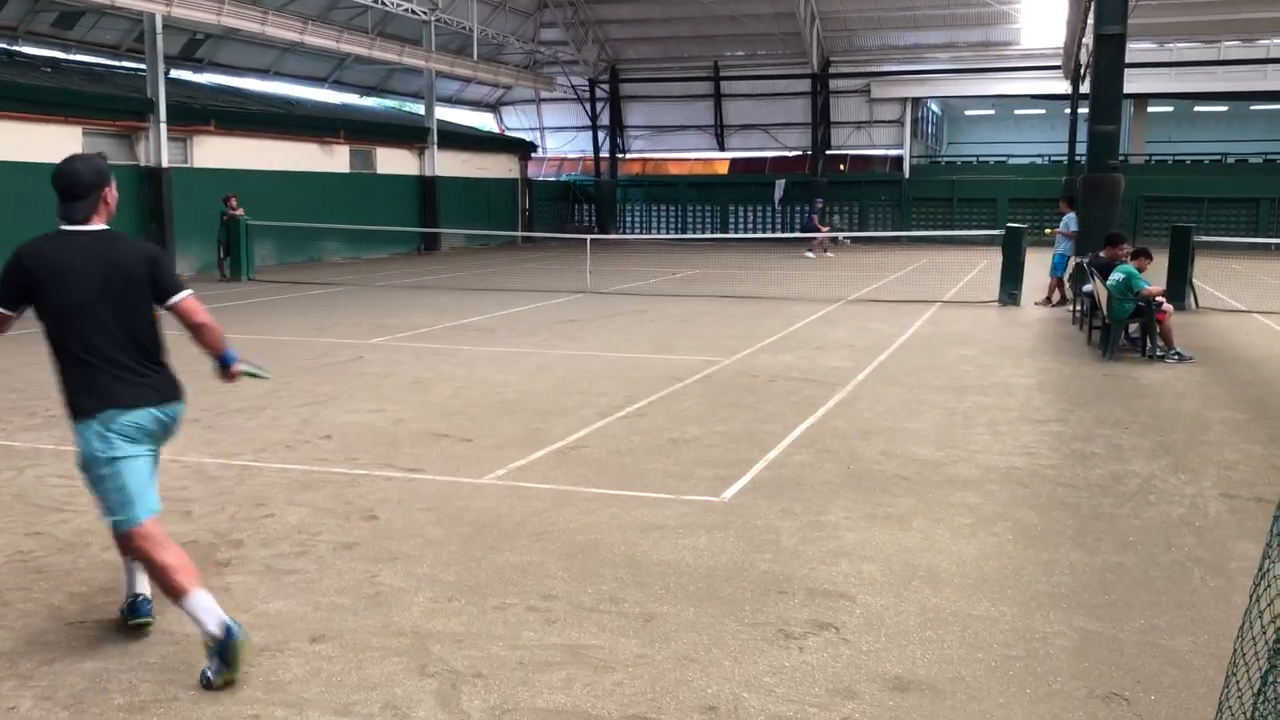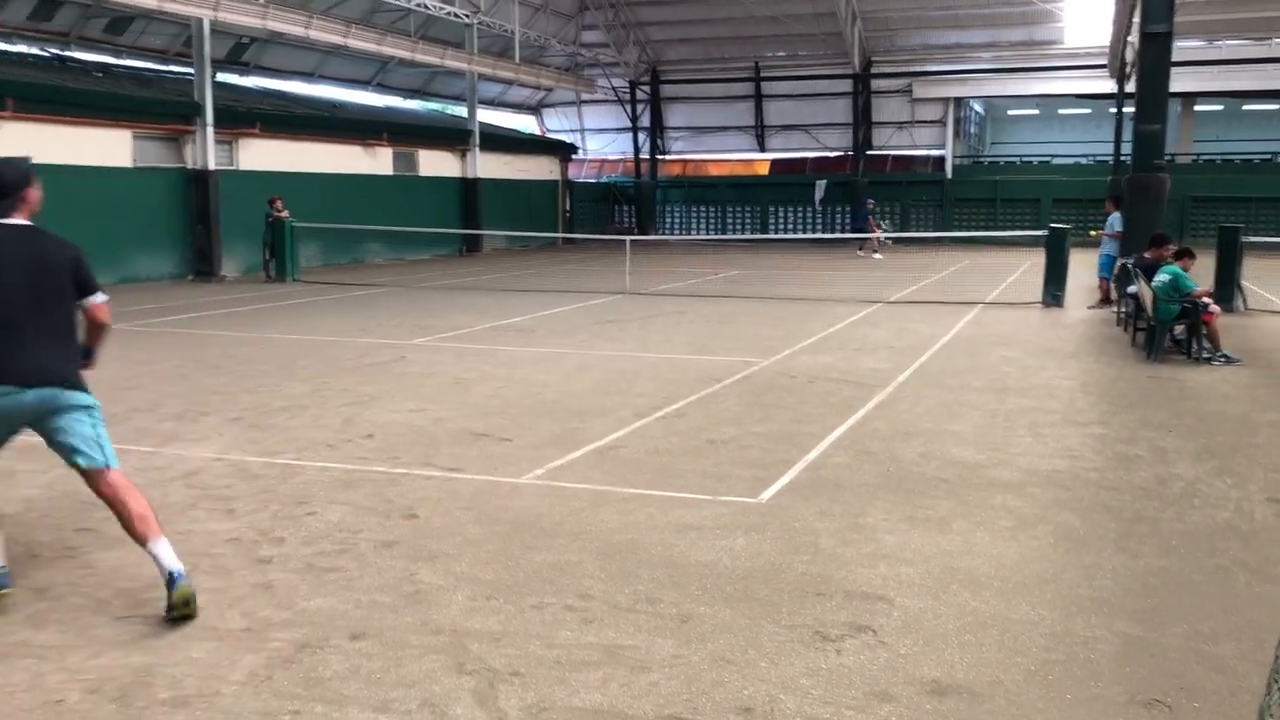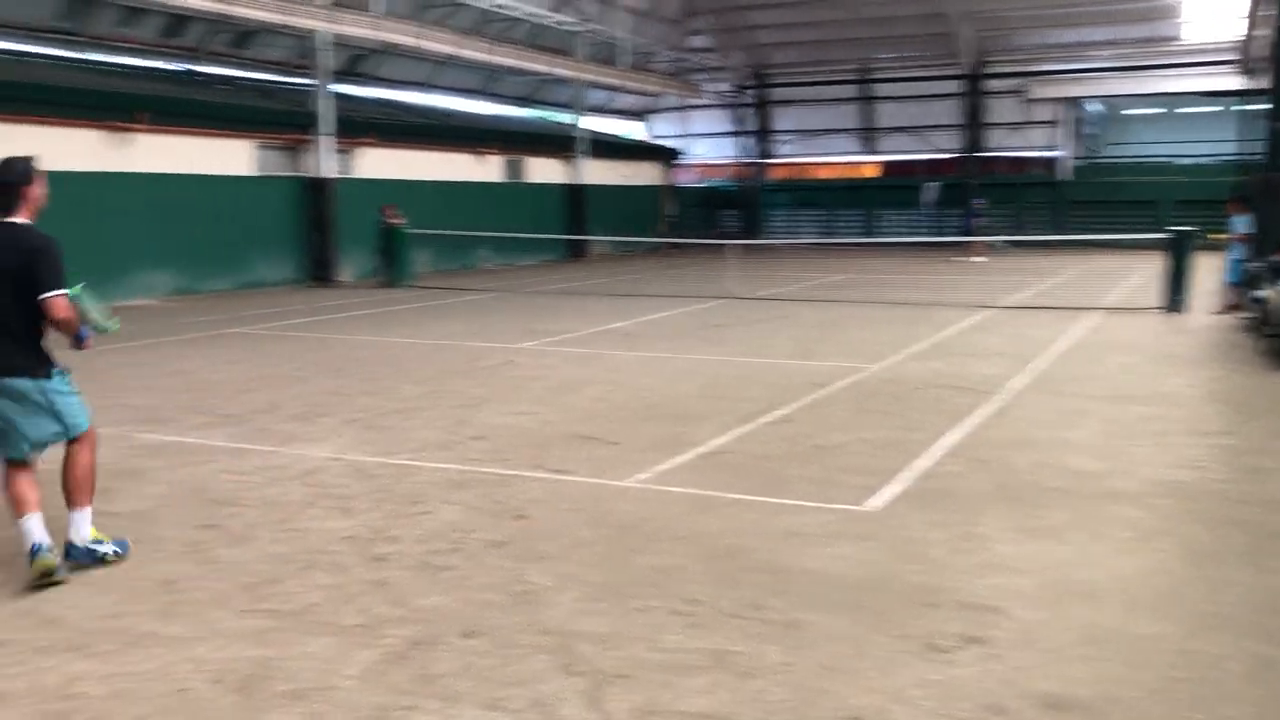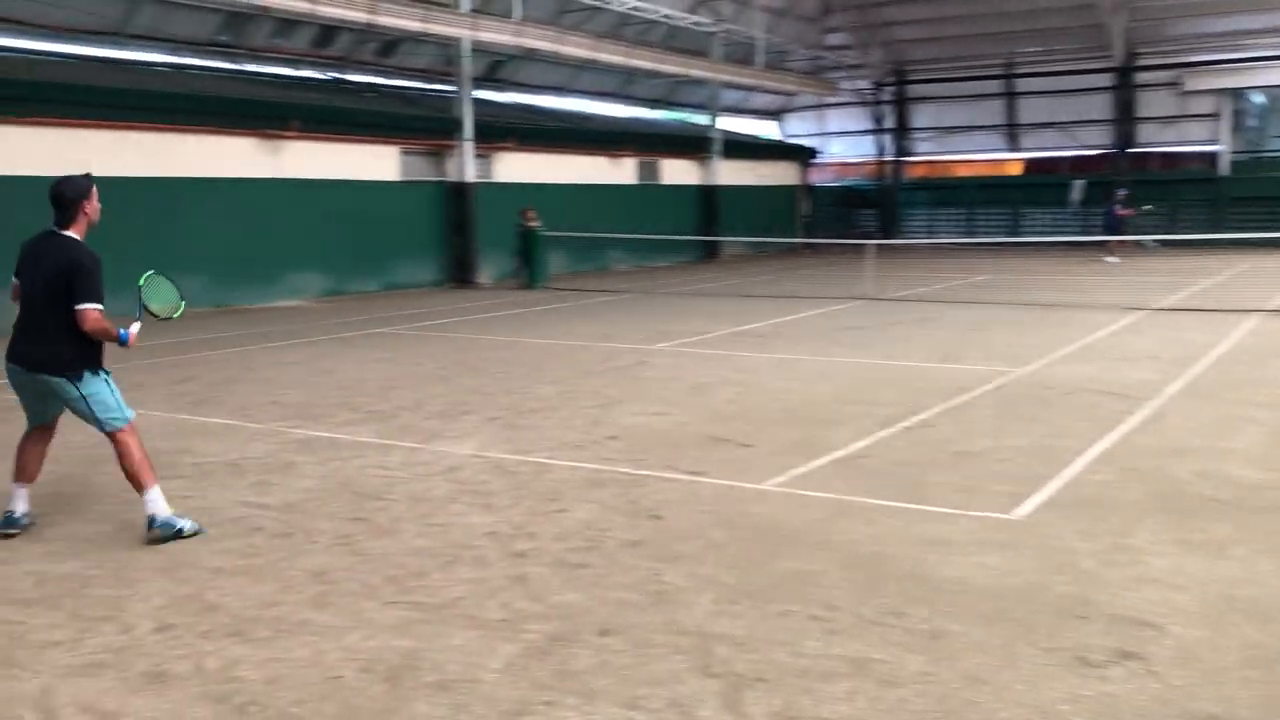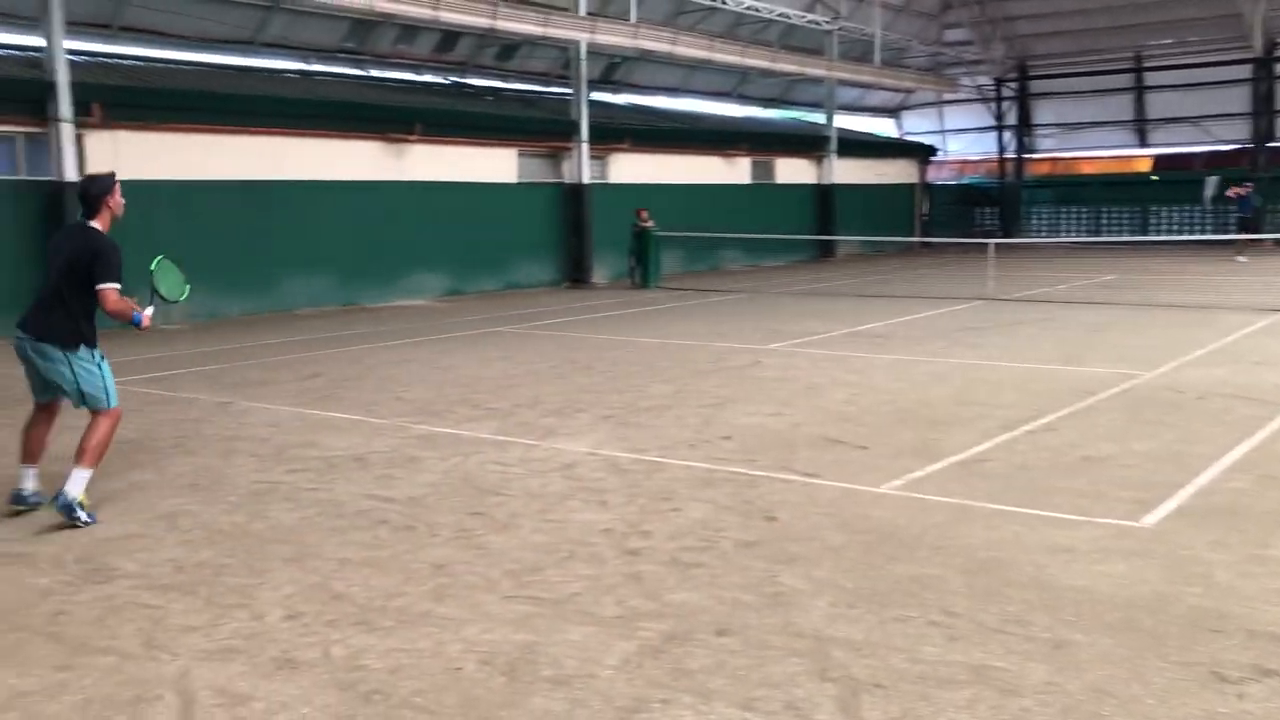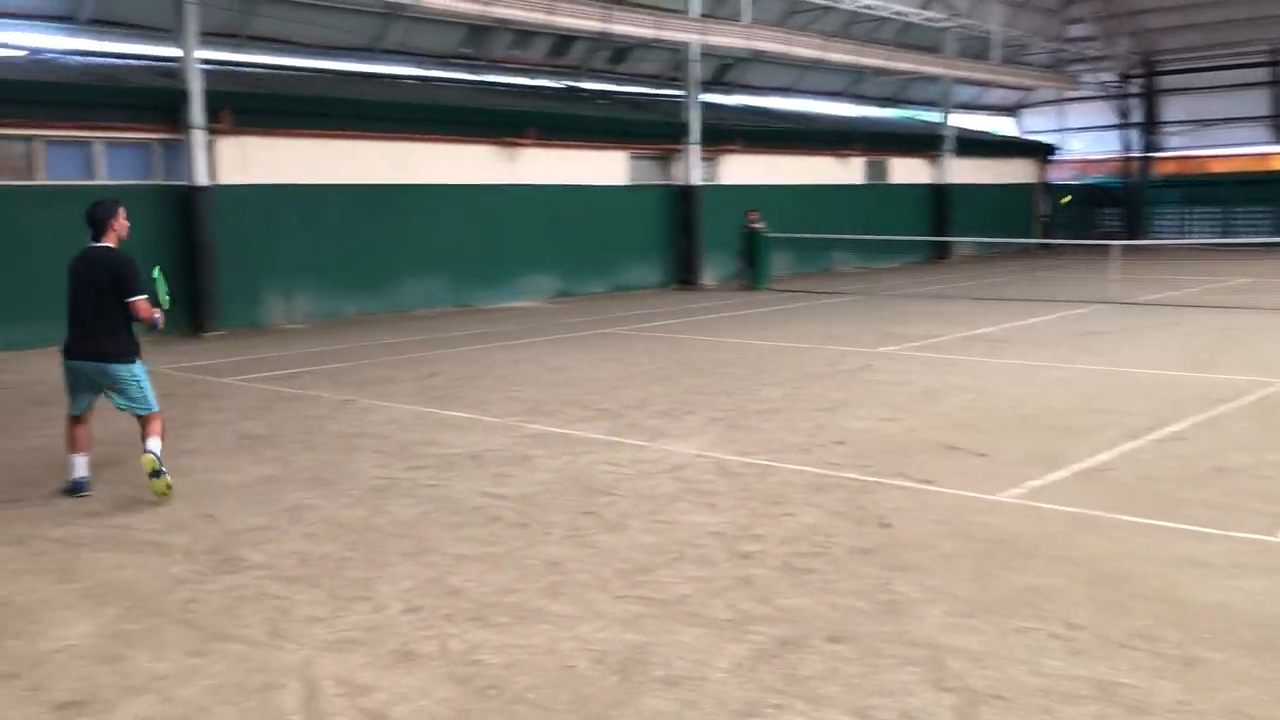
dt=0.3s
person 1, frame 1
right shoulder: (143, 255)
right elbow: (198, 320)
right wrist: (227, 360)
left hip: (106, 417)
right hip: (161, 405)
left knee: (142, 538)
right knee: (132, 507)
left ankle: (219, 631)
right ankle: (139, 600)
person 1, frame 2
right shoulder: (63, 251)
right elbow: (100, 317)
right wrist: (86, 352)
right hip: (59, 386)
right knee: (109, 481)
right ankle: (171, 572)
person 1, frame 3
right shoulder: (38, 245)
right elbow: (60, 314)
right wrist: (80, 336)
right knee: (81, 438)
left ankle: (38, 546)
right ankle: (82, 540)
person 1, frame 4
left shoulder: (33, 246)
right shoulder: (84, 259)
right elbow: (90, 323)
right wrist: (122, 336)
right hip: (68, 367)
left knee: (41, 428)
right knee: (124, 432)
right ankle: (160, 516)
person 1, frame 5
left shoulder: (66, 235)
right shoulder: (104, 245)
right elbow: (111, 304)
left wrist: (126, 305)
right wrist: (137, 317)
left hip: (31, 336)
right hip: (66, 344)
left knee: (45, 409)
right knee: (107, 414)
left ankle: (26, 490)
right ankle: (71, 495)
person 1, frame 6
left shoulder: (77, 262)
right shoulder: (122, 262)
right elbow: (142, 313)
left wrist: (138, 313)
right wrist: (156, 320)
left hip: (77, 356)
right hip: (119, 358)
left knee: (79, 416)
right knee: (151, 417)
left ankle: (79, 476)
right ankle: (152, 457)
